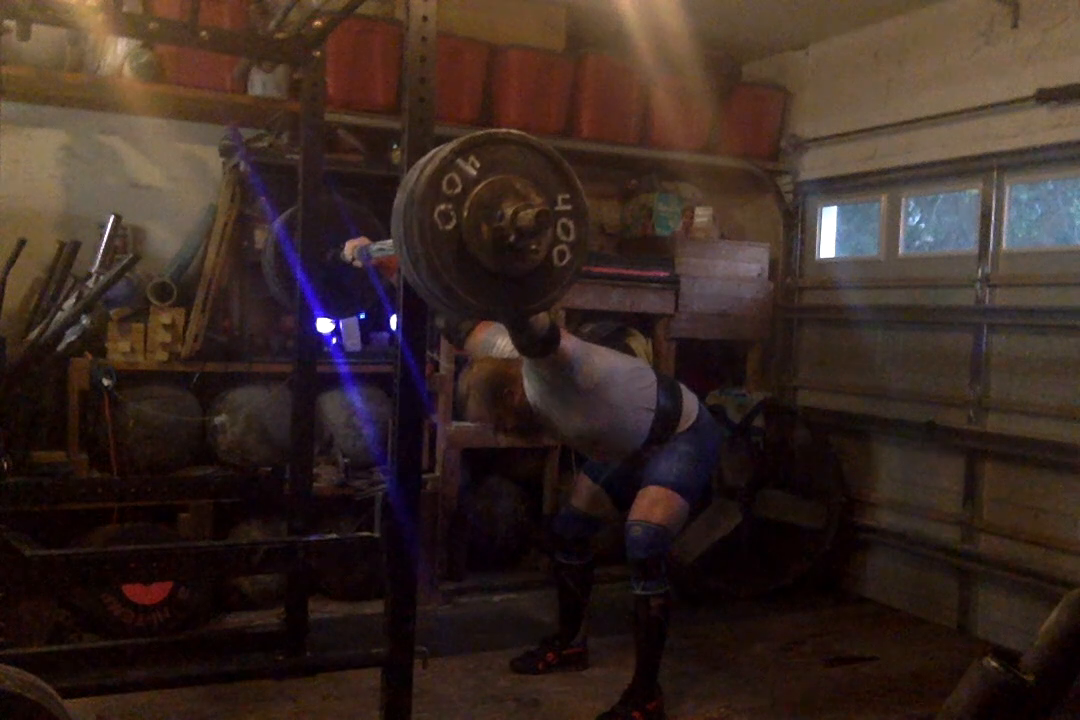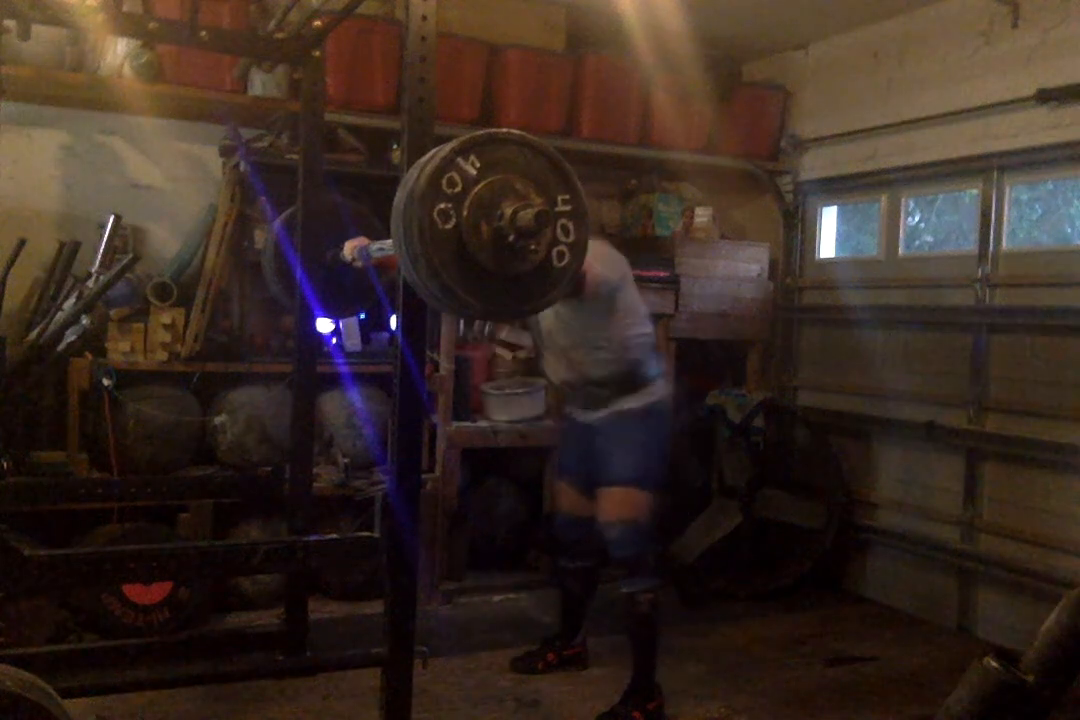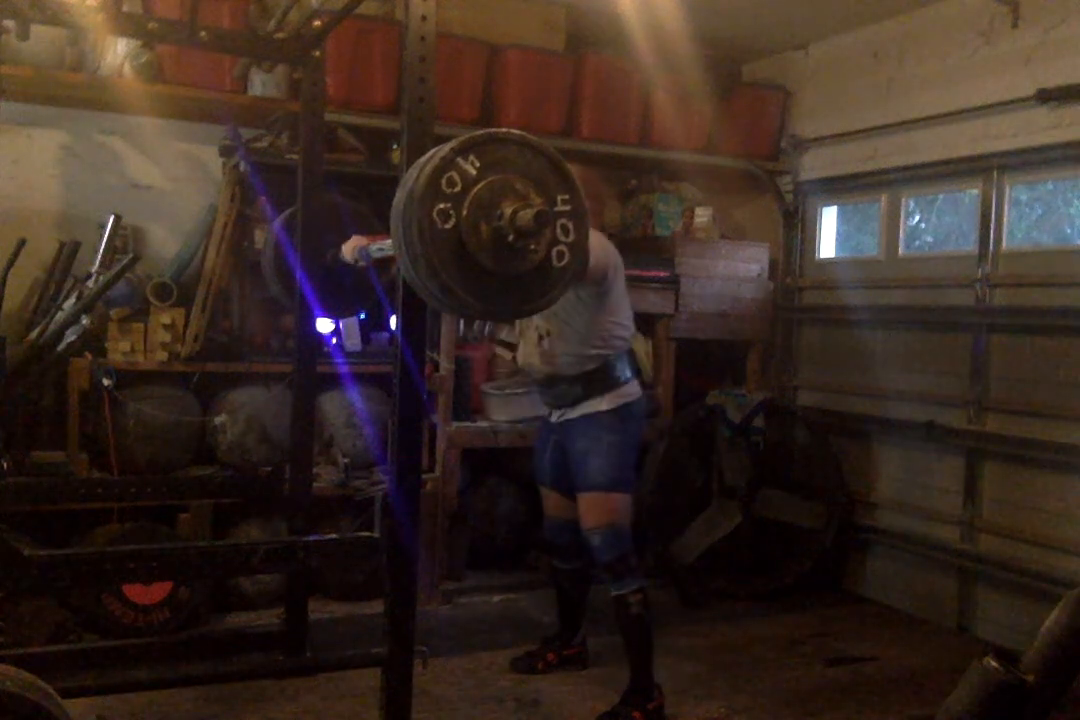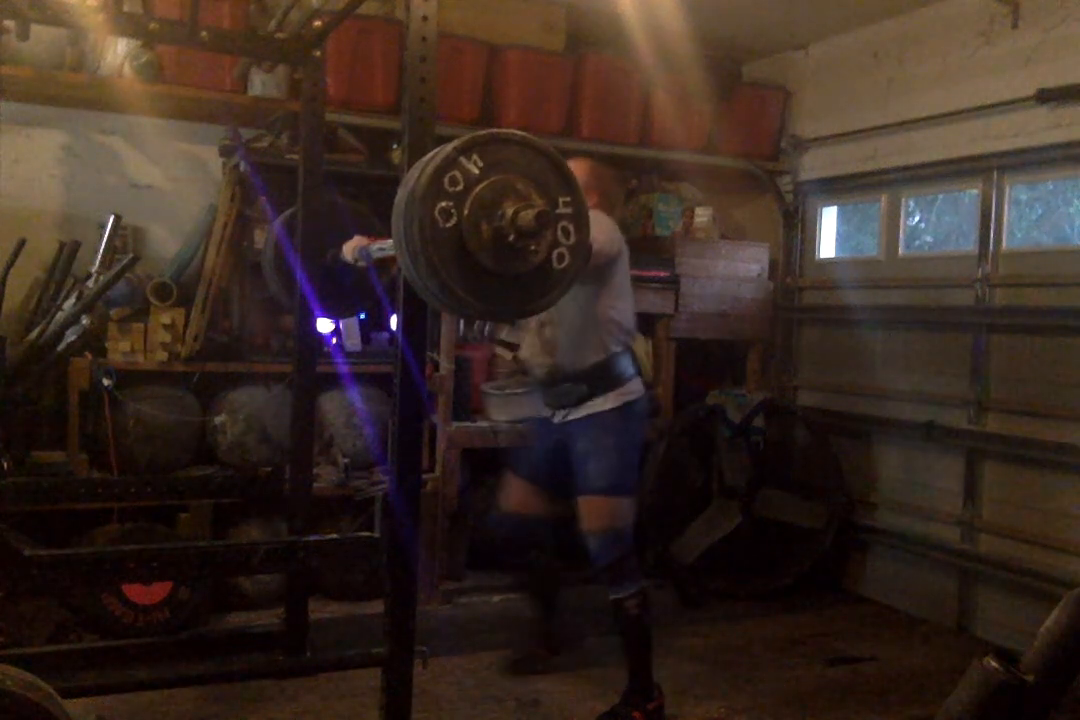
dt=0.5s
person 1, frame 1
left shoulder: (552, 371)
right shoulder: (505, 357)
left elbow: (528, 327)
right elbow: (458, 321)
right wrist: (381, 260)
left hip: (683, 436)
right hip: (633, 444)
left knee: (643, 546)
right knee: (569, 530)
right ankle: (569, 642)
person 1, frame 2
left shoulder: (594, 257)
right wrist: (378, 252)
left hip: (633, 410)
right hip: (587, 412)
left knee: (626, 543)
right knee: (573, 533)
right ankle: (569, 642)
person 1, frame 3
left shoulder: (592, 248)
left hip: (606, 411)
right hip: (563, 412)
left knee: (609, 545)
right knee: (561, 535)
right ankle: (569, 640)
person 1, frame 4
left shoulder: (596, 231)
left hip: (606, 412)
right hip: (560, 413)
left knee: (609, 552)
right knee: (516, 527)
right ankle: (551, 632)
